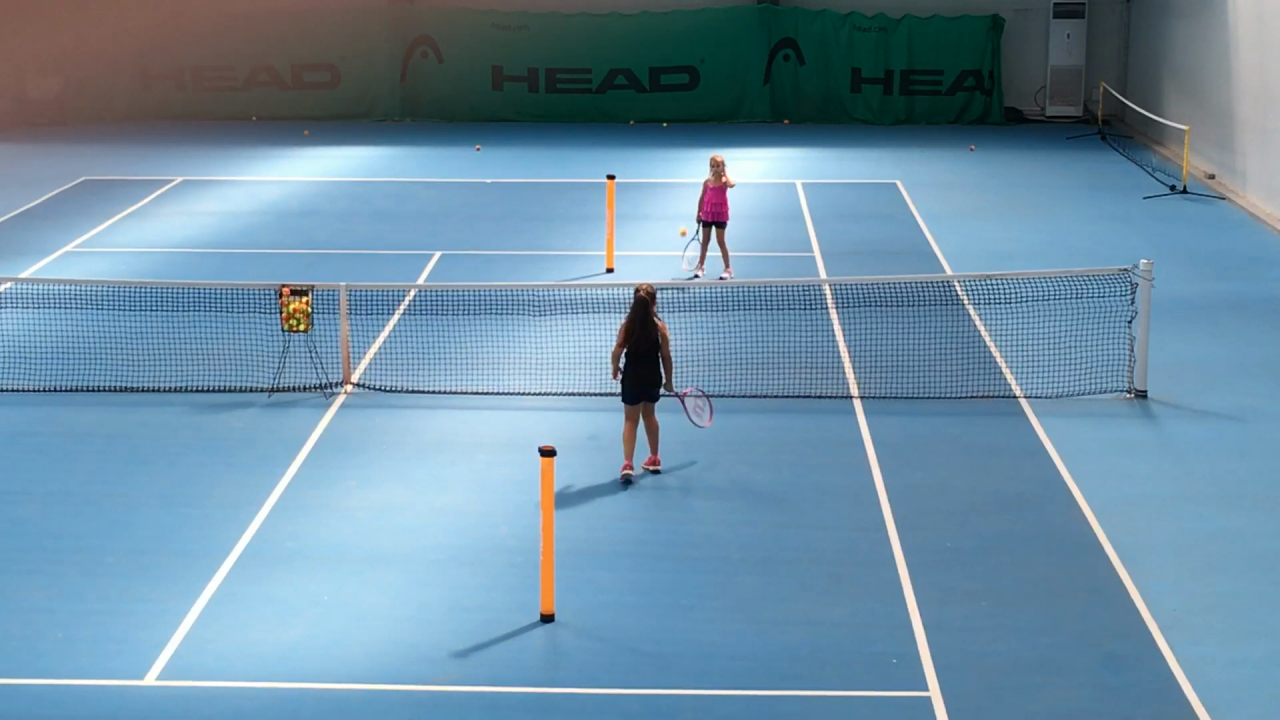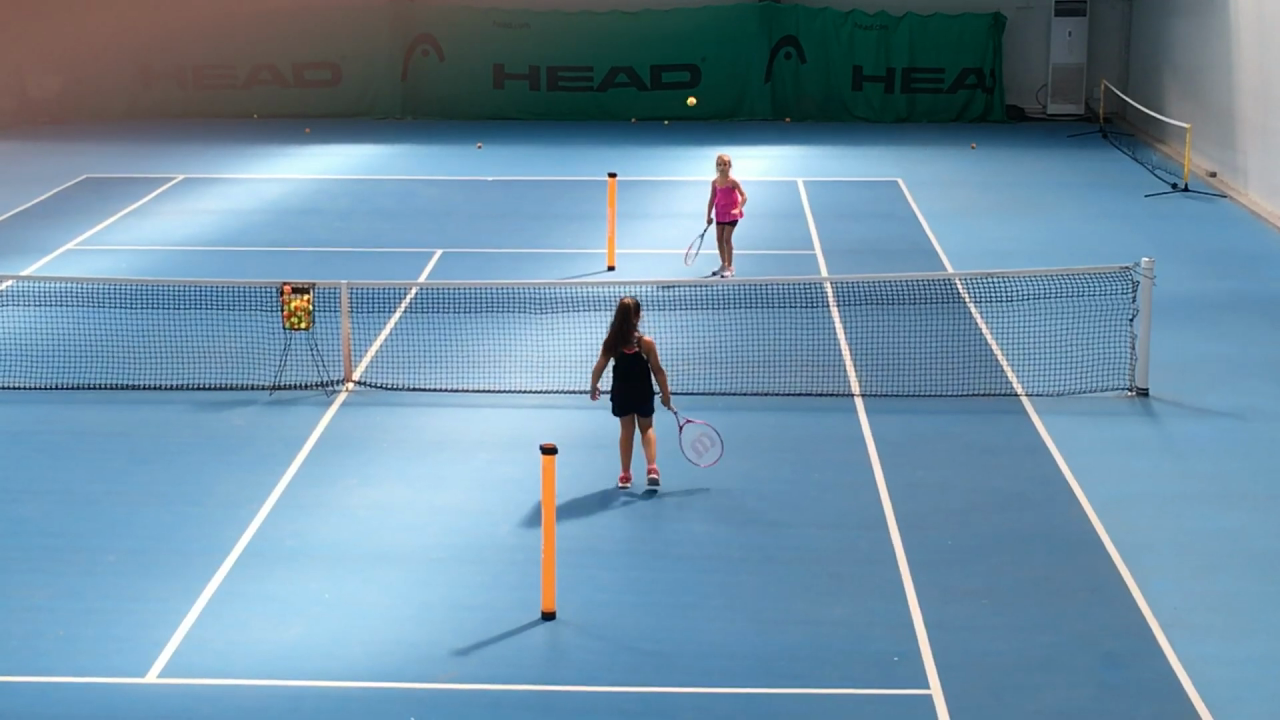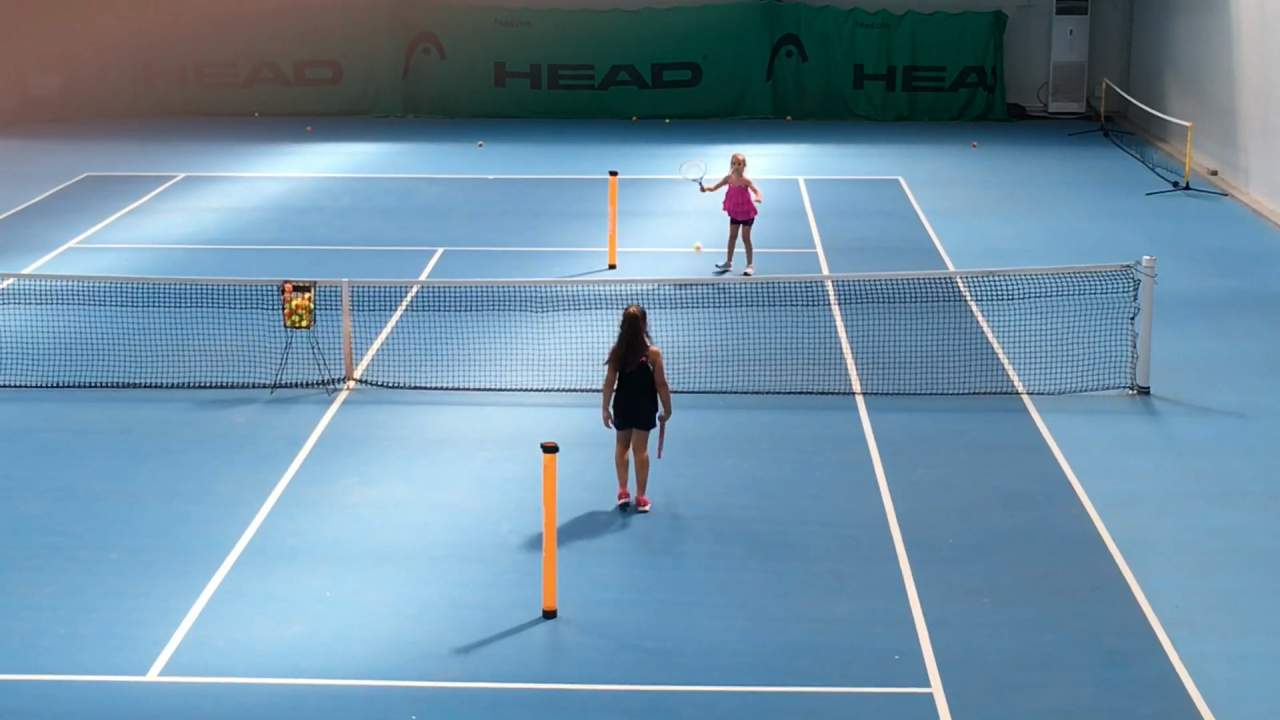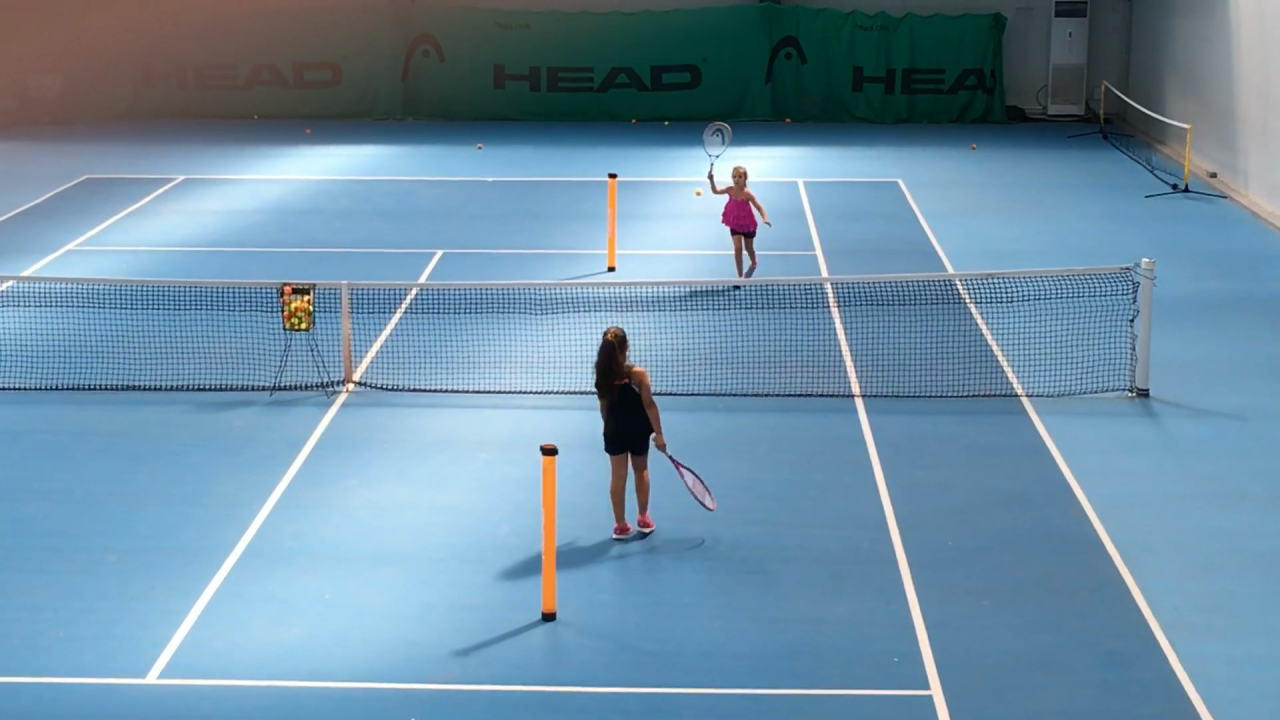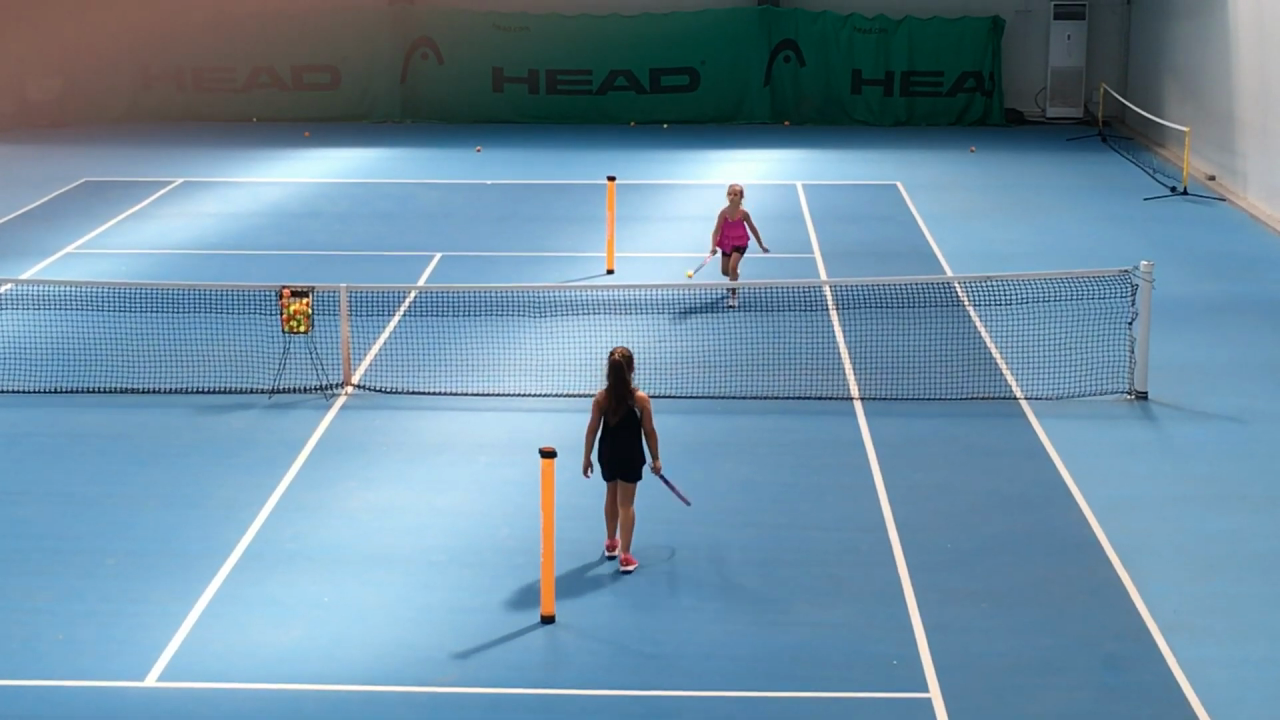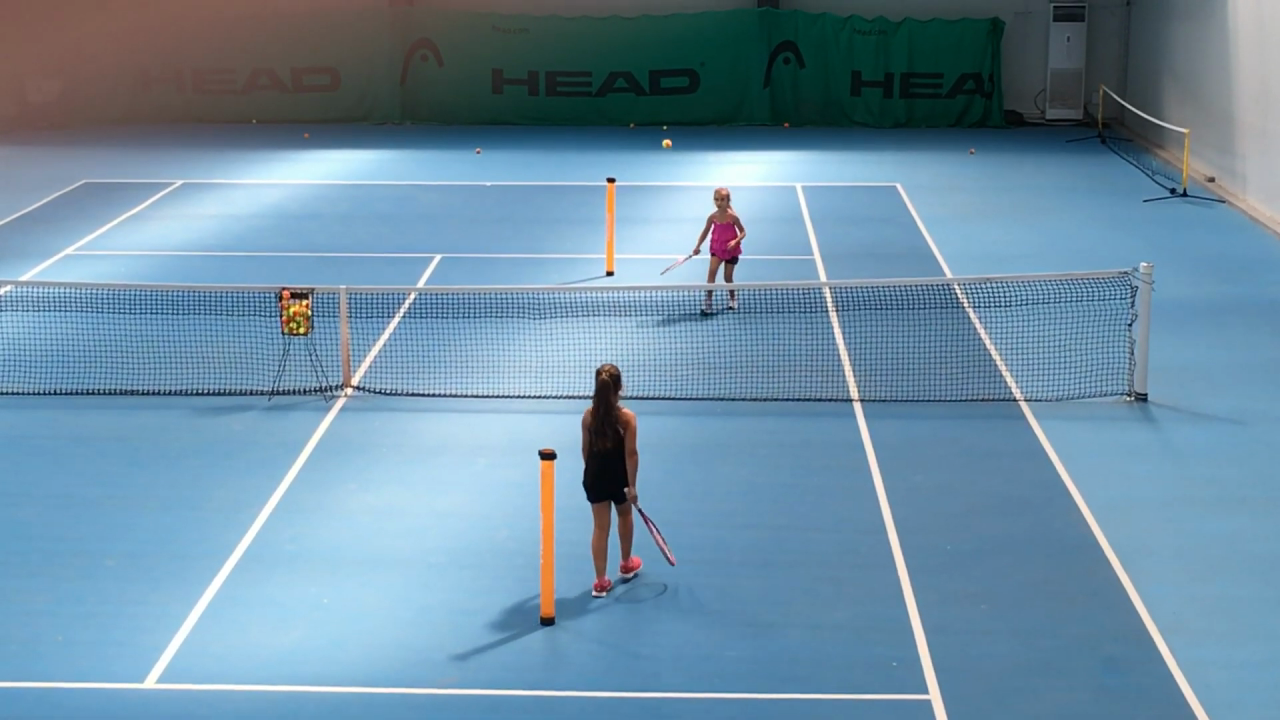
dt=0.5s
person 1, frame 1
left shoulder: (627, 326)
right shoulder: (660, 327)
left elbow: (616, 354)
right elbow: (666, 357)
left wrist: (615, 368)
right wrist: (668, 380)
left hip: (632, 378)
right hip: (652, 378)
left knee: (631, 421)
right knee: (649, 416)
left ankle: (628, 464)
right ankle: (653, 459)
person 1, frame 2
left shoulder: (611, 341)
right shoulder: (646, 342)
left elbow: (598, 369)
right elbow: (657, 371)
left wrist: (593, 387)
right wrist: (665, 393)
left hip: (621, 393)
right hip: (643, 393)
left knee: (626, 431)
right knee: (647, 429)
left ankle: (625, 475)
right ankle: (652, 468)
person 1, frame 3
left shoulder: (616, 350)
right shoulder: (653, 352)
left elbow: (609, 382)
right elbow: (661, 384)
left wrist: (606, 409)
right wrist: (667, 409)
left hip: (623, 406)
right hip: (645, 407)
left knee: (622, 445)
right knee: (640, 449)
left ankle: (623, 491)
right ankle: (641, 498)
person 1, frame 4
left shoulder: (603, 375)
right shoulder: (638, 374)
left elbow: (604, 406)
right elbow: (649, 405)
right wrist: (658, 433)
left hip: (614, 430)
right hip: (637, 430)
left knee: (618, 476)
right knee: (641, 472)
left ankle: (621, 525)
right ankle: (644, 519)
person 1, frame 5
left shoulder: (602, 397)
right shoulder: (641, 399)
left elbow: (592, 429)
right elbow: (649, 432)
left wrist: (587, 458)
right wrist: (655, 459)
left hip: (607, 455)
right hip: (630, 456)
left knee: (612, 497)
right knee: (626, 504)
left ankle: (611, 542)
right ankle: (625, 556)
person 1, frame 6
left shoulder: (589, 414)
right shoulder: (626, 416)
left elbow: (586, 449)
right elbow: (631, 453)
right wrist: (632, 484)
left hip: (594, 476)
right hip: (618, 476)
left knee: (600, 527)
right knee: (625, 515)
left ankle: (601, 581)
right ankle: (627, 564)
